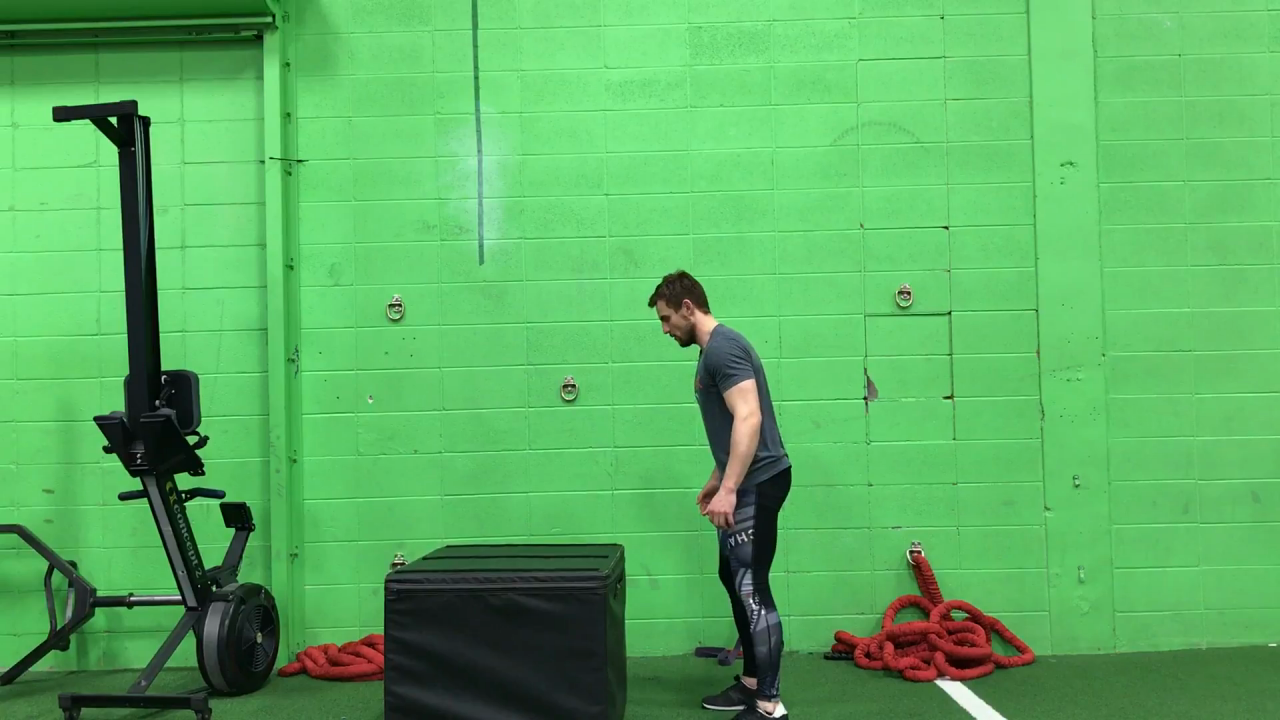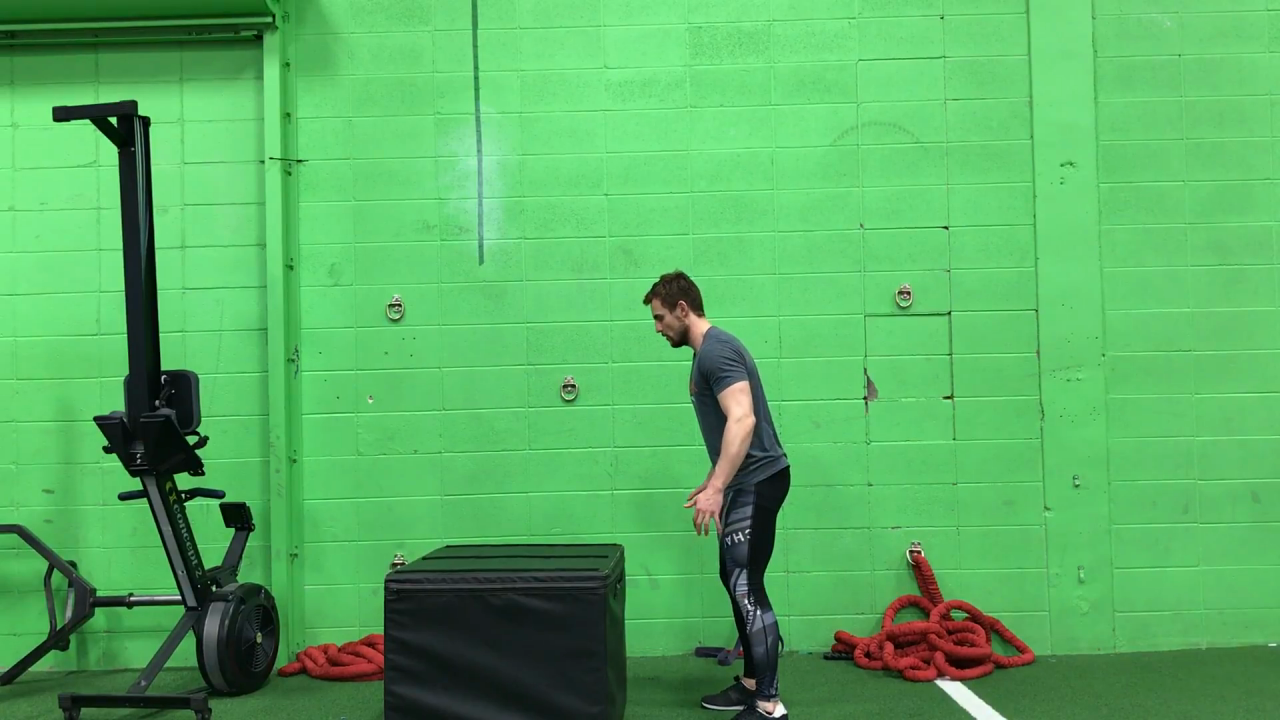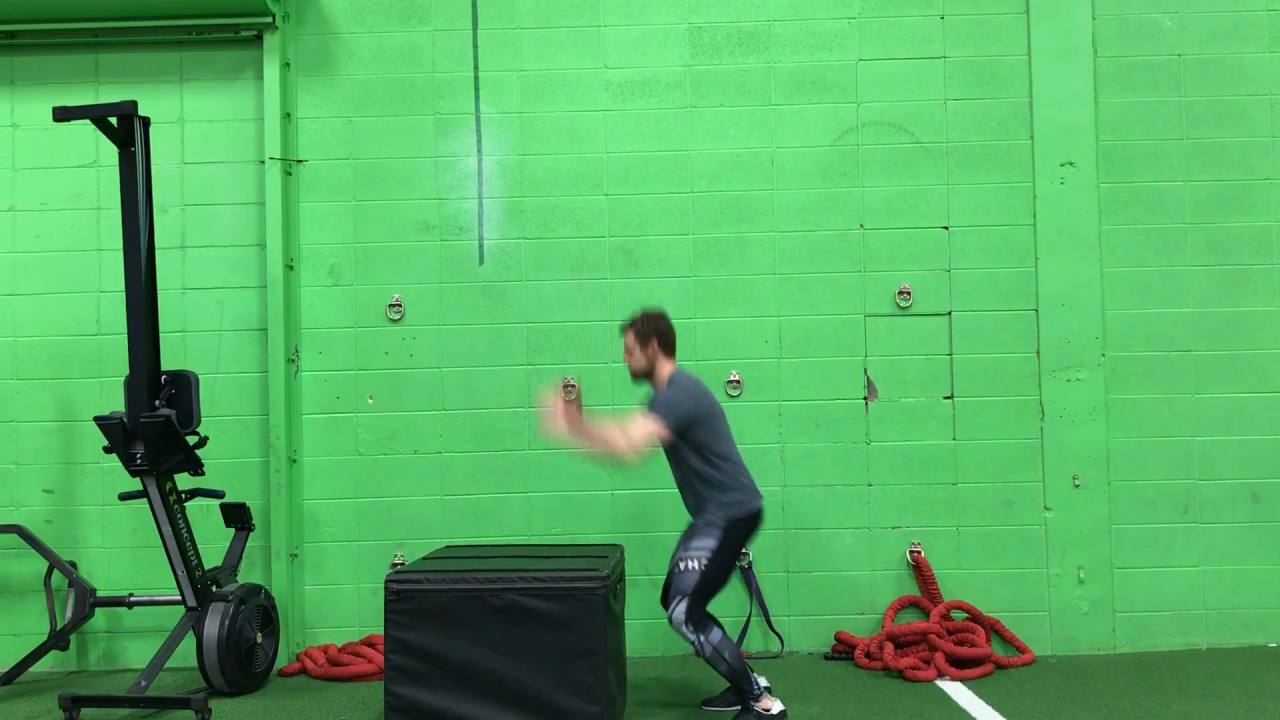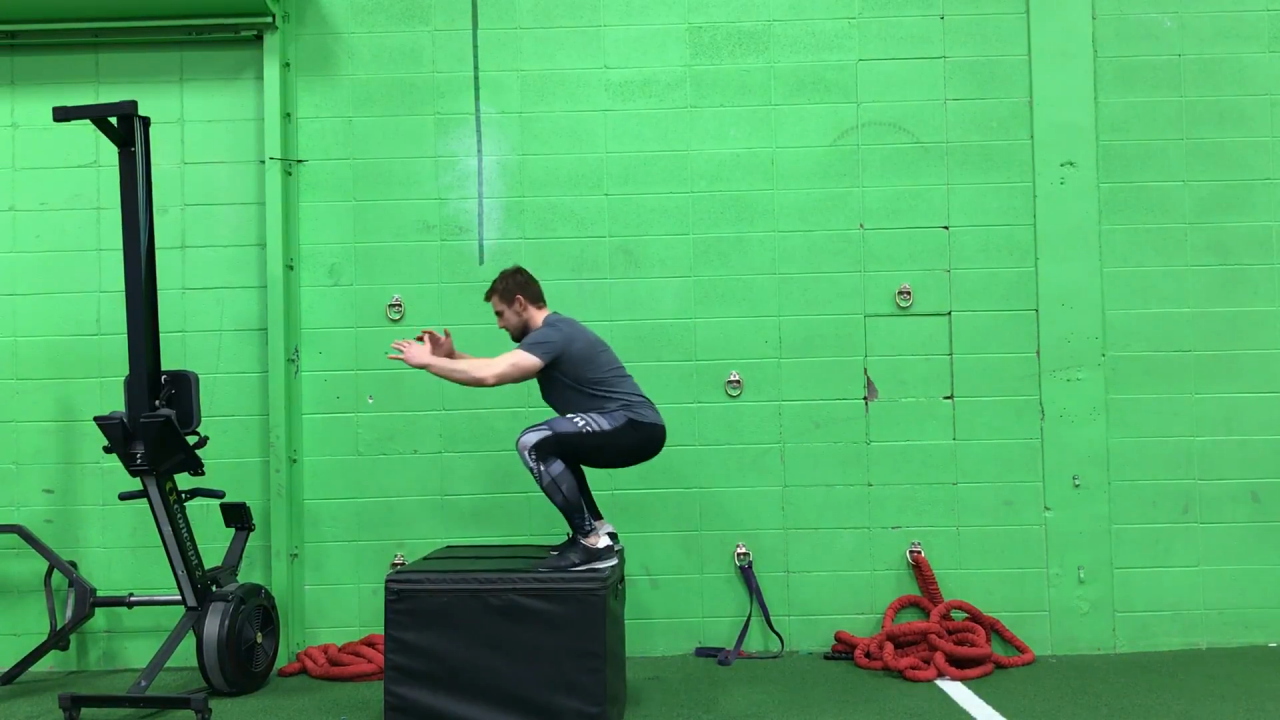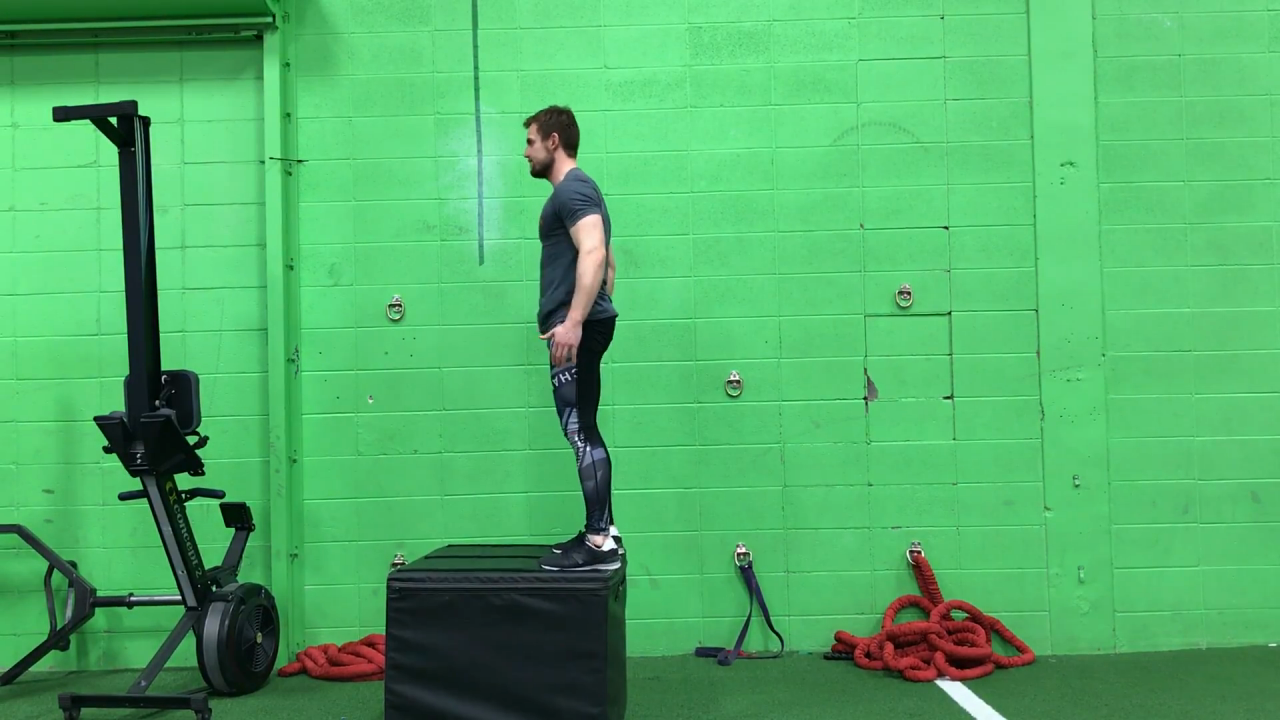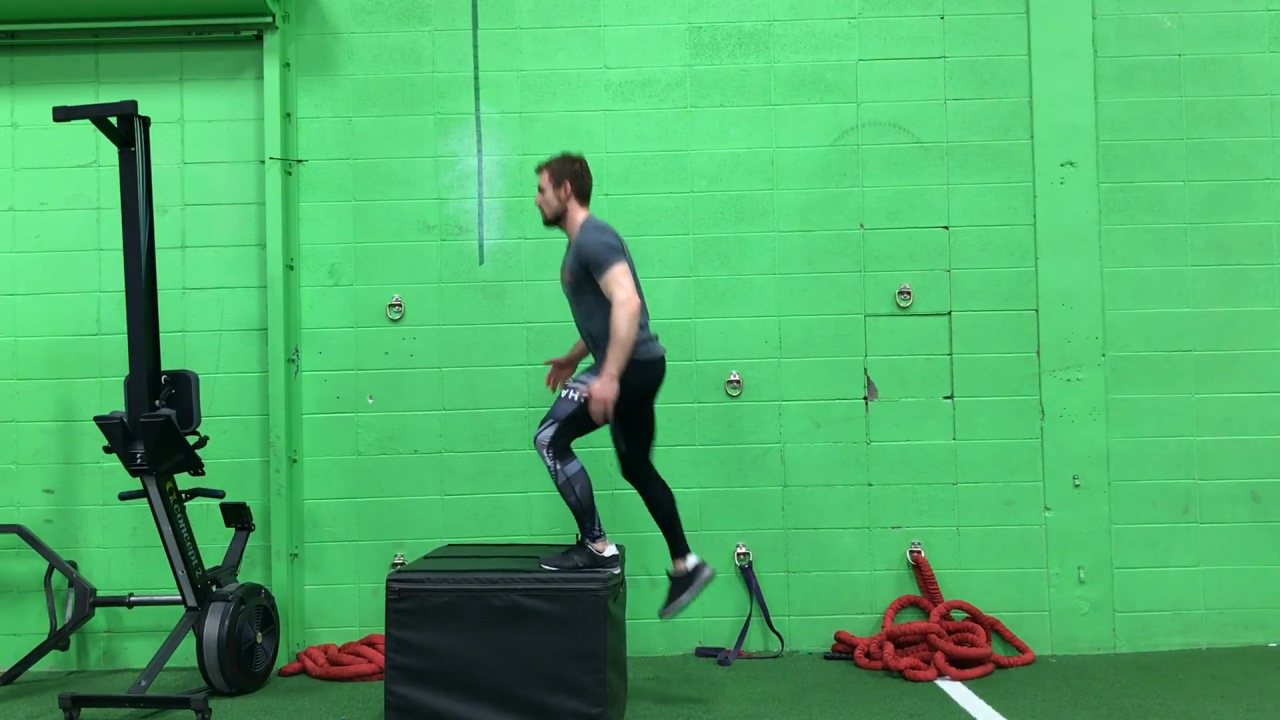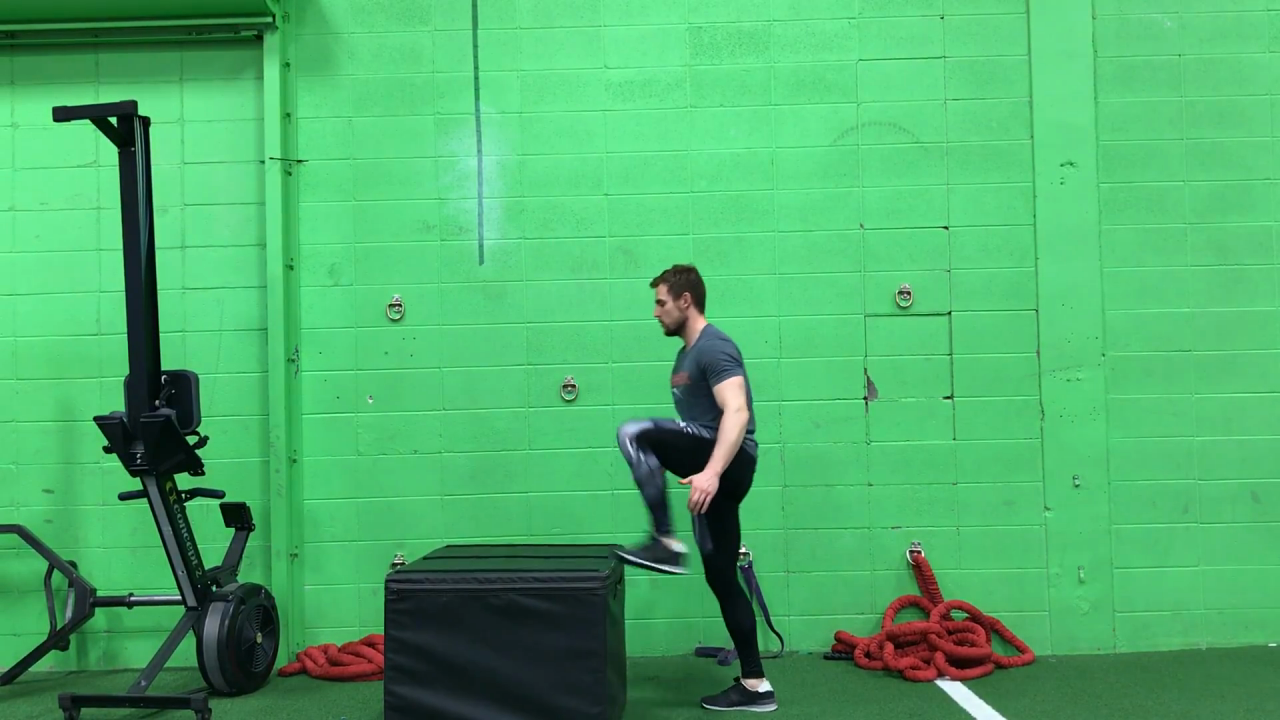
dt=0.7s
person 1, frame 1
left shoulder: (723, 347)
right shoulder: (712, 350)
left elbow: (749, 420)
left wrist: (729, 489)
right wrist: (716, 480)
left hip: (756, 484)
right hip: (745, 482)
left knee: (750, 587)
right knee: (734, 581)
right ankle: (751, 682)
person 1, frame 2
left shoulder: (715, 350)
right shoulder: (708, 351)
left elbow: (742, 421)
left wrist: (715, 489)
right wrist: (712, 482)
left hip: (754, 483)
right hip: (742, 482)
left knee: (747, 588)
right knee: (736, 582)
right ankle: (752, 684)
person 1, frame 3
left shoulder: (679, 395)
right shoulder: (672, 391)
left elbow: (627, 446)
right elbow: (628, 435)
left wrist: (568, 429)
right wrist: (581, 422)
left hip: (730, 515)
right hip: (717, 513)
left knee: (684, 613)
right knee: (680, 602)
right ankle: (747, 683)
person 1, frame 4
left shoulder: (551, 336)
right shoulder: (553, 332)
left elbow: (489, 375)
right elbow: (504, 371)
left wrist: (429, 363)
right wrist: (452, 357)
left hip: (636, 429)
right hip: (633, 426)
left knee: (534, 443)
right knee: (549, 446)
left ankle: (592, 542)
right ankle: (597, 529)
person 1, frame 5
left shoulder: (572, 189)
right shoulder: (575, 191)
left elbow: (593, 254)
right elbow: (606, 262)
left wrist: (573, 323)
left hip: (577, 328)
right hip: (582, 324)
left knee: (580, 430)
right knee: (582, 430)
left ankle: (599, 542)
right ankle: (602, 532)
person 1, frame 6
left shoulder: (592, 239)
right shoulder: (580, 244)
left elbow: (628, 302)
left wrist: (608, 376)
right wrist: (572, 359)
left hip: (630, 366)
right hip: (638, 366)
left knee: (551, 438)
right knee: (636, 468)
left ankle: (598, 548)
right ankle: (686, 564)
person 1, frame 7
left shoulder: (713, 347)
right shoulder: (688, 353)
left elbow: (737, 412)
left wrist: (710, 472)
right wrist: (663, 460)
left hip: (723, 465)
right hip: (715, 469)
left knee: (634, 433)
right knee: (721, 578)
left ankle: (666, 543)
right ankle: (755, 685)
